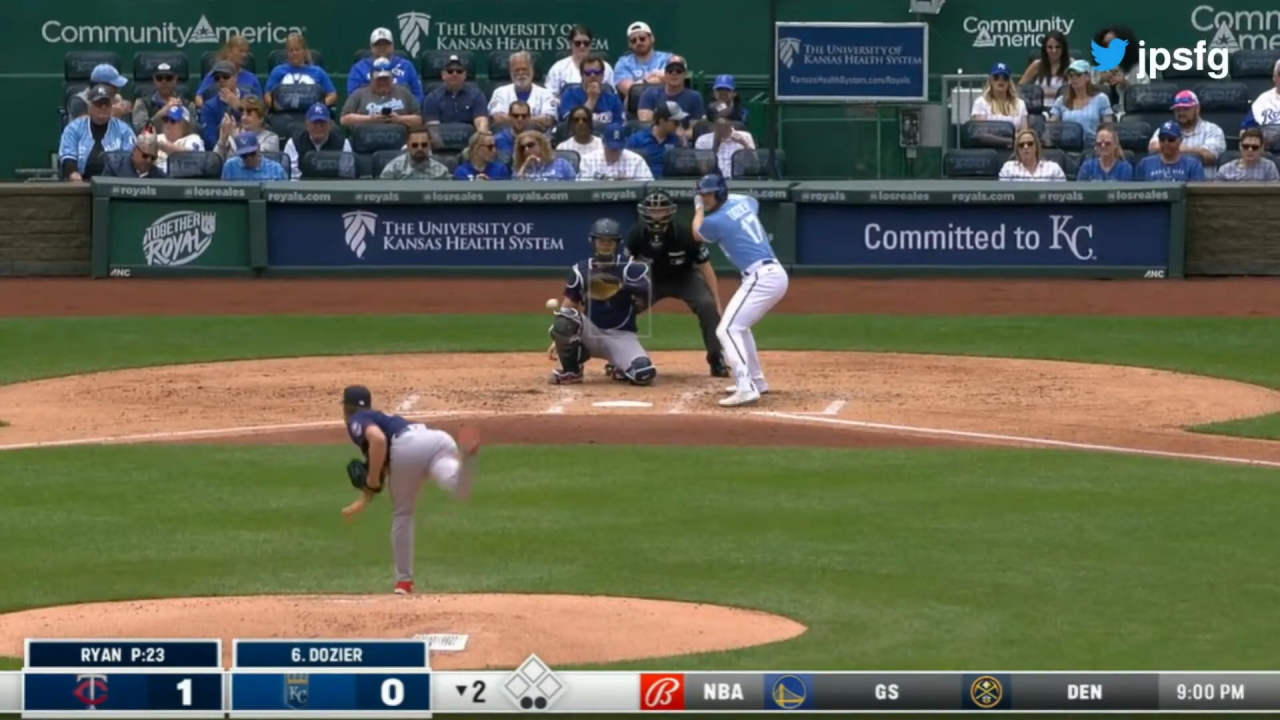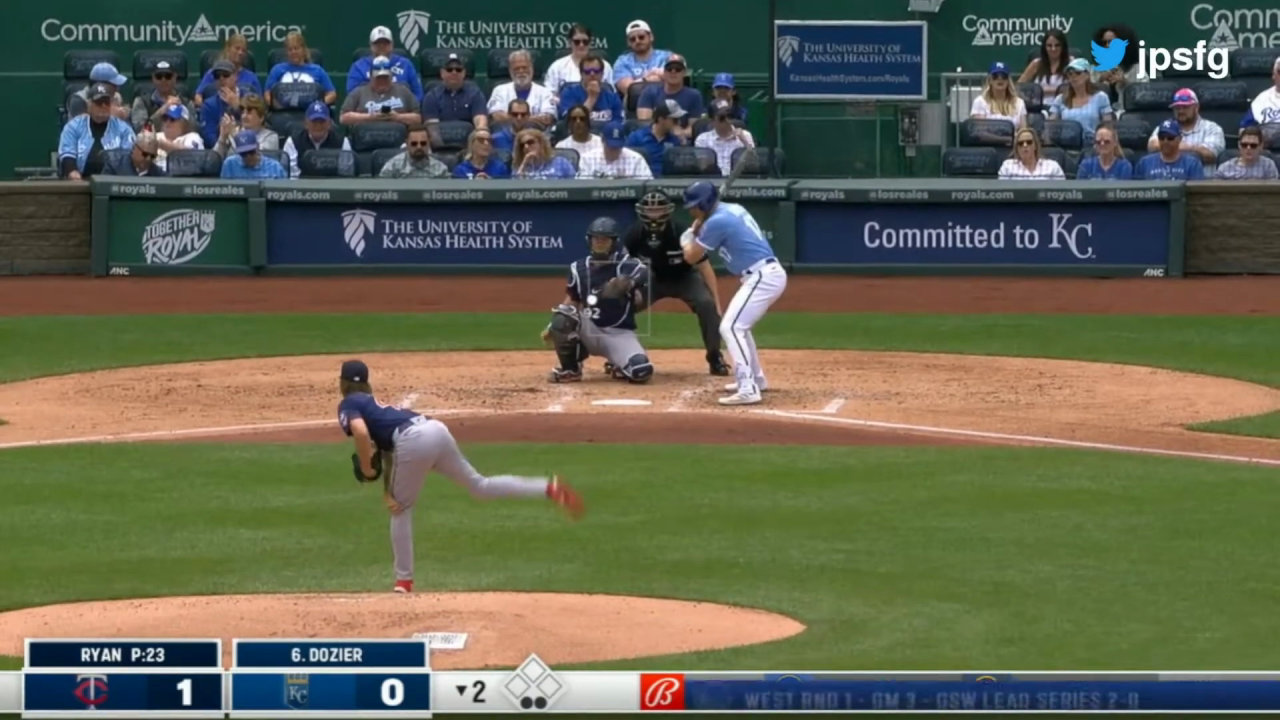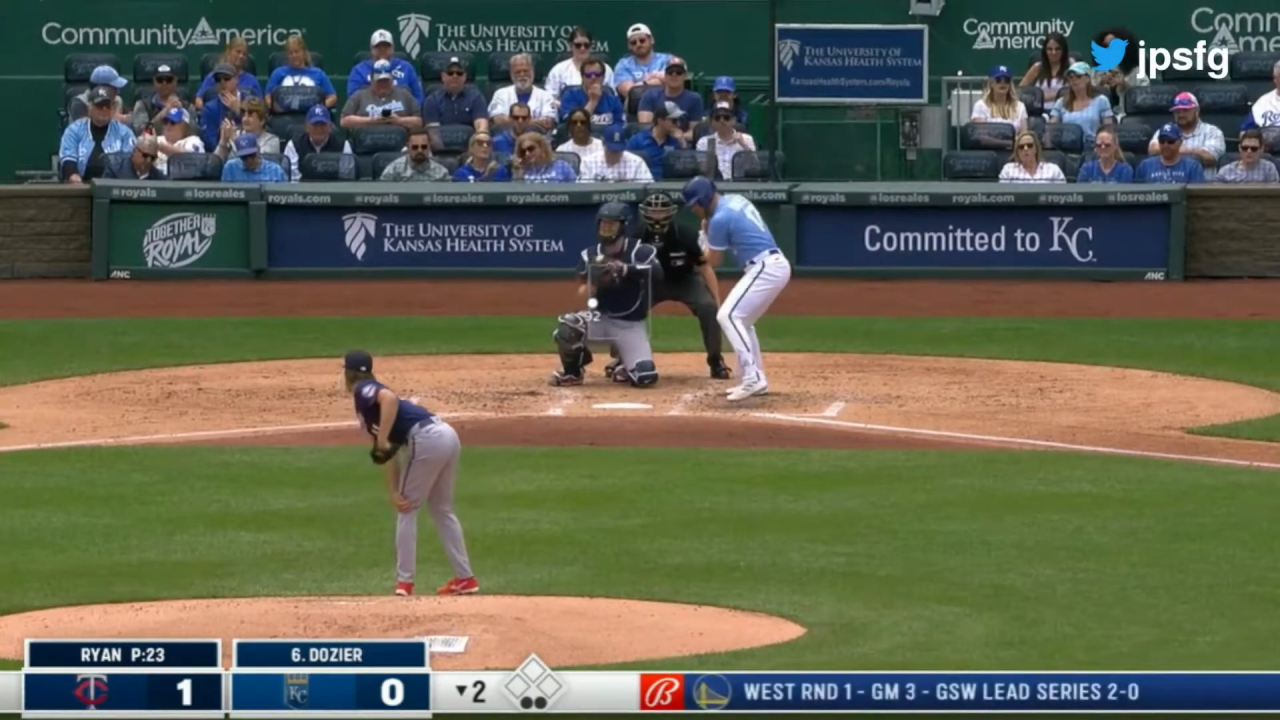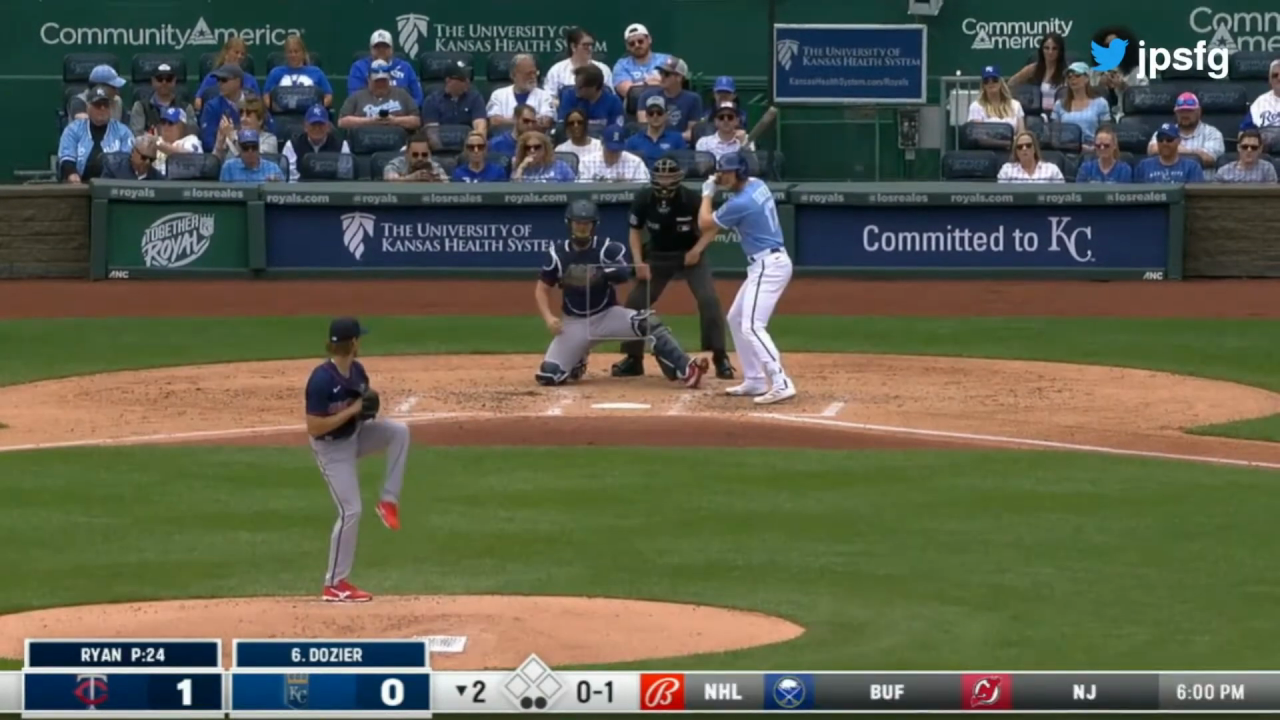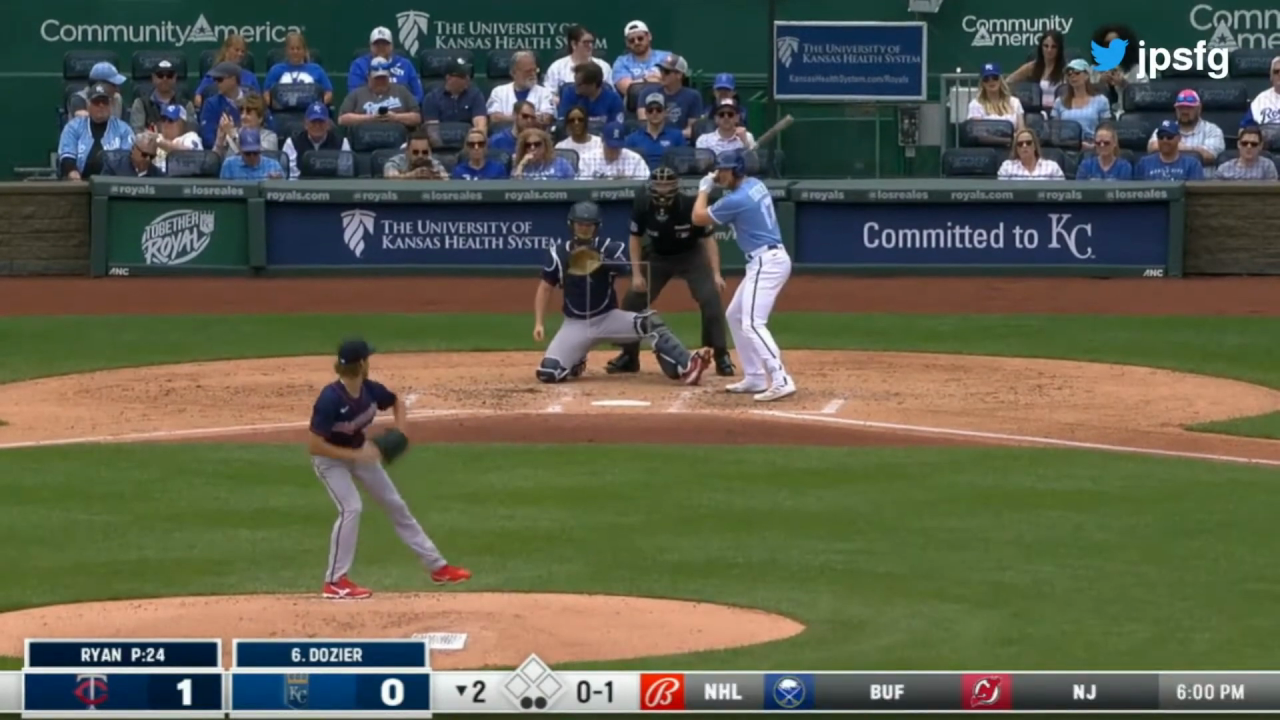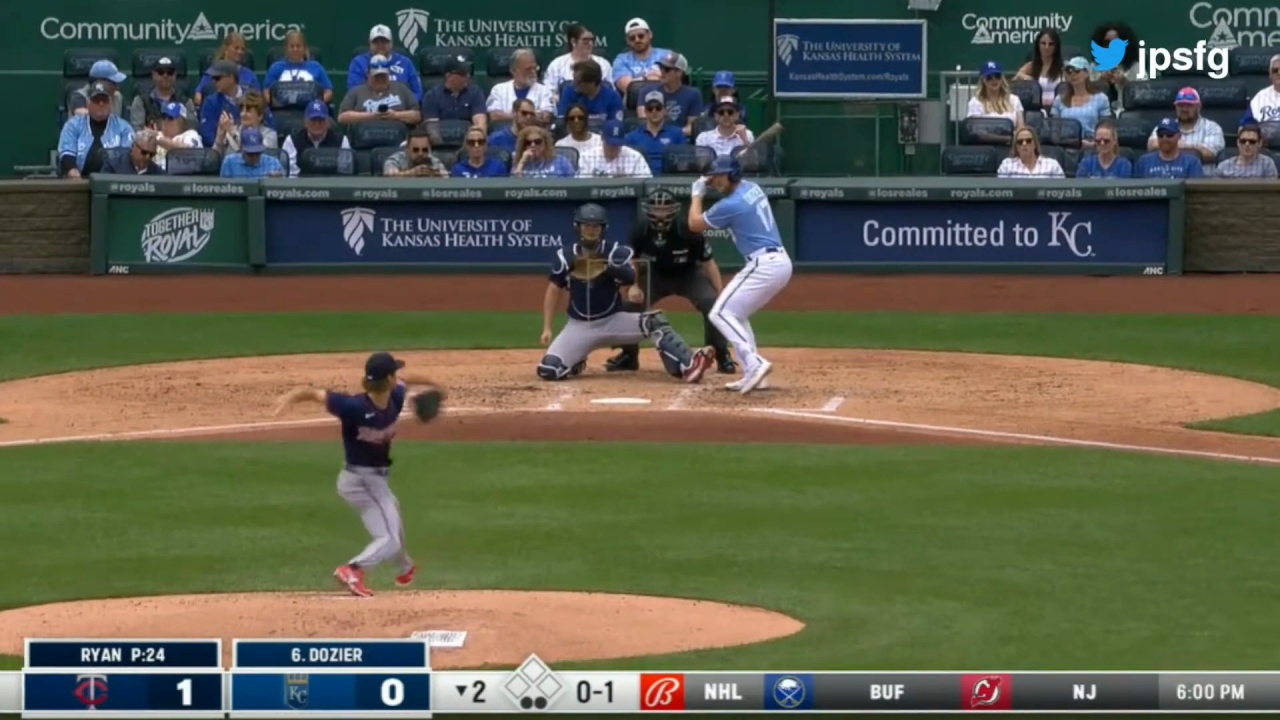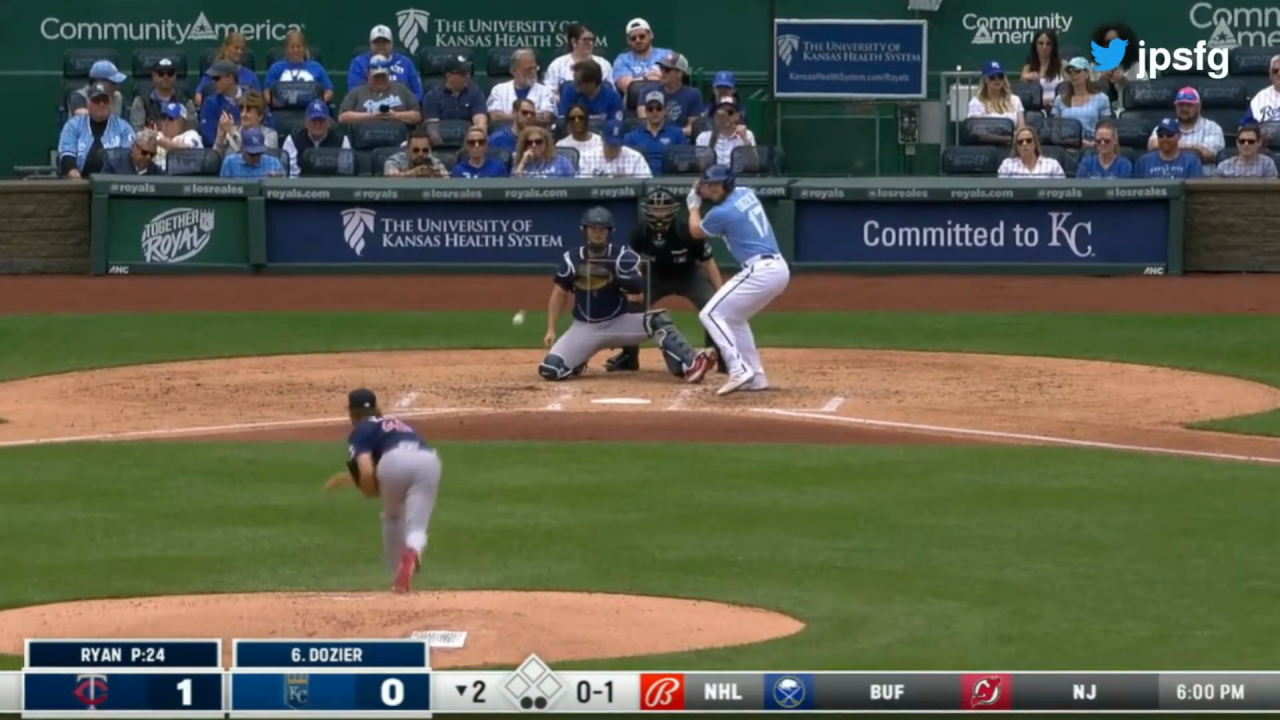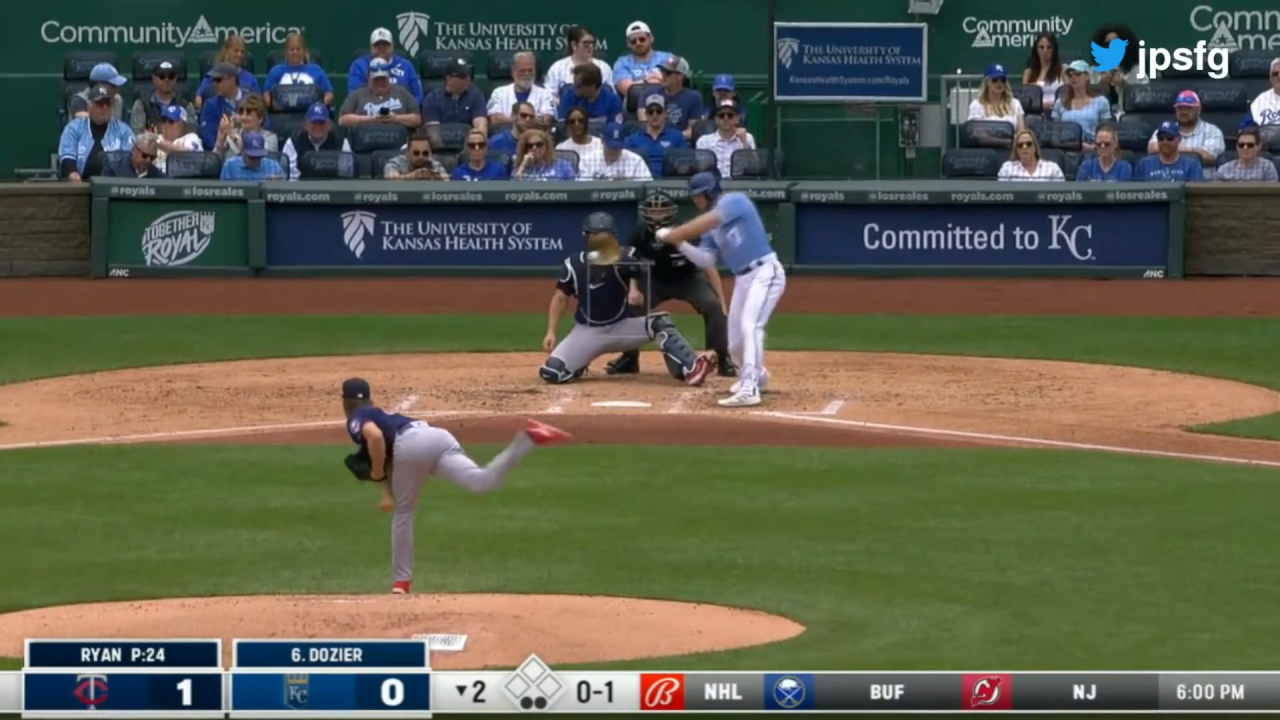
dt=0.3s
person 1, frame 1
left shoulder: (356, 421)
right shoulder: (387, 420)
left elbow: (377, 439)
right elbow: (384, 476)
left wrist: (372, 479)
right wrist: (362, 504)
left hip: (411, 446)
right hip: (439, 441)
left knee: (402, 514)
right knee: (459, 487)
left ankle: (404, 580)
right ankle: (466, 449)
person 1, frame 2
left shoulder: (347, 404)
right shoulder: (373, 403)
left elbow: (361, 433)
right elbow: (386, 455)
left wrist: (366, 468)
right wrist: (387, 494)
left hip: (413, 439)
right hip: (432, 433)
left knee: (400, 511)
right knee: (481, 486)
left ankle: (404, 579)
right ankle: (550, 488)
person 1, frame 3
left shoulder: (364, 389)
right shoulder: (370, 400)
left elbow: (390, 398)
right elbow: (393, 455)
left wrist: (382, 442)
right wrist: (394, 492)
left hip: (427, 440)
right hip: (446, 435)
left knee: (408, 511)
right knee: (443, 511)
left ankle: (406, 581)
right ankle: (465, 577)
person 1, frame 4
left shoulder: (356, 369)
right shoulder: (321, 380)
left elbow: (368, 394)
right elbow: (313, 428)
left wrist: (366, 405)
right wrist: (352, 410)
left hip: (358, 433)
right hip: (331, 447)
left knee: (399, 430)
right knee: (351, 510)
left ankle: (389, 501)
right ankle: (335, 584)
person 1, frame 5
left shoulder: (371, 389)
right shoulder: (329, 399)
left elbow: (398, 402)
right elbow: (314, 446)
left wrist: (398, 435)
right wrist: (355, 455)
left hip: (361, 453)
right hip: (330, 460)
left knee: (396, 506)
right knee: (351, 509)
left ankle: (437, 567)
right ankle: (335, 582)
person 1, frame 6
left shoulder: (395, 397)
right shoulder: (356, 406)
left elbow: (401, 378)
right elbow: (312, 393)
left wrist: (424, 381)
right wrist: (286, 399)
left hip: (375, 478)
right hip: (362, 480)
left knee: (391, 523)
right knee: (390, 540)
left ankle: (405, 569)
right ankle: (350, 570)
person 1, frame 7
left shoulder: (359, 432)
right shoulder: (391, 422)
left elbow: (367, 473)
left wrist: (370, 489)
right wrist: (345, 479)
left hip: (395, 462)
right hip: (427, 462)
left knee: (391, 516)
right knee: (415, 527)
left ankle: (400, 576)
right ankle: (411, 553)
person 1, frame 8
left shoulder: (356, 419)
right shoulder: (380, 415)
left elbow: (375, 436)
right elbow: (389, 463)
left wrist: (377, 472)
right wrist: (386, 495)
left hip: (410, 444)
right hip: (437, 437)
left knee: (402, 512)
right knee: (483, 481)
left ankle: (401, 579)
right ankle: (529, 437)
person 2, frame 1
left shoulder: (713, 221)
right shoulder: (744, 202)
left elbow: (697, 234)
left wrist: (699, 208)
right wrist: (713, 203)
left hip: (762, 278)
right hip: (776, 275)
left knee: (728, 329)
right knee: (738, 326)
left ankle: (746, 389)
right ankle: (756, 381)
person 2, frame 2
left shoulder: (716, 221)
right shoulder: (732, 208)
left elbow: (691, 258)
left wrist: (686, 240)
right wrist: (698, 230)
left hip: (763, 277)
right hip: (768, 274)
left knee: (731, 327)
right knee: (738, 325)
left ankle: (747, 390)
right ankle: (755, 379)
person 2, frame 3
left shoulder: (719, 219)
right shoulder: (735, 200)
left elbow: (713, 261)
left wrist: (705, 240)
left hip: (765, 268)
right hip: (775, 266)
left knee: (728, 315)
right knee: (742, 320)
left ankle: (752, 377)
right ankle: (755, 379)
person 2, frame 4
left shoulder: (740, 203)
right shoulder: (758, 185)
left elbow: (705, 225)
left wrist: (707, 194)
right wrist: (719, 182)
left hip: (768, 266)
right hip: (770, 263)
left knee: (752, 326)
right knee: (736, 319)
left ankle: (780, 384)
right ankle: (756, 381)
person 2, frame 5
left shoulder: (736, 199)
right shoulder: (755, 184)
left elbow: (698, 218)
left wrist: (704, 188)
right wrist: (716, 181)
left hip: (766, 263)
right hip: (771, 260)
left knee: (752, 323)
right knee: (735, 315)
left ankle: (781, 381)
right ankle: (756, 378)
person 2, frame 6
left shoulder: (730, 205)
right shoulder: (752, 188)
left elbow: (695, 224)
left wrist: (696, 194)
right wrist: (709, 184)
left hip: (764, 265)
right hip: (780, 263)
left knee: (720, 313)
right knee: (735, 315)
left ankle: (754, 365)
right ankle: (754, 375)
person 2, frame 7
left shoulder: (722, 213)
right shoulder: (747, 194)
left elbow: (696, 231)
left wrist: (693, 205)
right wrist: (702, 192)
left hip: (760, 271)
right hip: (778, 270)
left knee: (711, 314)
right knee: (734, 319)
left ankle: (739, 370)
right ankle: (755, 376)
person 2, frame 8
left shoulder: (735, 200)
right shoulder: (709, 229)
left elbow: (703, 226)
right elbow: (706, 261)
left wrist: (670, 234)
right wrist: (680, 244)
left hip: (767, 274)
right hip: (743, 279)
left knee: (750, 327)
right knee: (735, 340)
left ankle: (748, 391)
right ankle: (756, 375)
person 3, frame 1
left shoulder: (686, 233)
right shoulder: (636, 234)
left elbow: (705, 267)
left wrist: (717, 301)
left hip: (686, 278)
right hip: (652, 280)
left knee: (708, 305)
left ankle: (716, 359)
person 3, frame 2
left shoulder: (684, 233)
right shoulder: (633, 234)
left elbow: (704, 266)
left wrist: (716, 300)
left hip: (684, 278)
right hip: (651, 280)
left knee: (707, 304)
left ankle: (715, 357)
person 3, frame 3
left shoulder: (687, 234)
right shoulder: (635, 235)
left elbow: (705, 268)
right elbow: (626, 267)
left wrist: (717, 302)
right wrist: (626, 293)
left hip: (685, 280)
right hip: (651, 281)
left knee: (708, 307)
right knee: (621, 308)
left ankle: (715, 360)
right ankle: (622, 359)
person 3, frame 4
left shoulder: (692, 198)
right shoulder: (643, 199)
left elbow: (711, 227)
right elbow: (635, 231)
left wrist: (697, 249)
right wrist: (639, 262)
left hip: (689, 255)
right hip: (657, 256)
left knee: (708, 299)
right knee: (636, 301)
left ankle: (720, 357)
right ankle: (633, 358)
person 3, frame 5
left shoulder: (690, 206)
right shoulder: (642, 205)
left elbow: (708, 239)
right elbow: (635, 238)
left wrist: (716, 274)
right wrist: (636, 274)
left hip: (690, 256)
right hip: (657, 257)
left knee: (710, 298)
right knee: (633, 299)
left ankle: (720, 354)
right ankle: (629, 355)
person 3, frame 6
left shoulder: (689, 232)
right shoulder: (640, 231)
left elbow: (709, 263)
left wrist: (721, 295)
right wrist: (633, 286)
left hip: (689, 275)
right hip: (656, 276)
left knee: (712, 304)
right knee: (628, 305)
left ankle: (722, 355)
right ankle: (629, 355)
person 3, frame 7
left shoulder: (687, 231)
right shoulder: (640, 232)
left elbow: (708, 262)
left hip: (689, 275)
right hip: (655, 276)
right knee: (629, 304)
left ankle: (721, 355)
right ankle: (629, 355)
person 3, frame 8
right shoulder: (639, 236)
left elbow: (708, 266)
left wrist: (722, 300)
left hip: (688, 279)
right hip: (655, 281)
left knee: (713, 306)
left ankle: (723, 358)
right ankle: (629, 357)
person 4, frame 1
left shoulder: (632, 268)
right shoulder: (580, 270)
left elbow: (647, 293)
right elbow: (568, 306)
left wrist: (621, 286)
right wrist: (559, 338)
left hip: (621, 336)
right hip: (591, 333)
left knee: (644, 374)
right knee: (564, 317)
left ankle: (620, 368)
right ankle: (571, 370)
person 4, frame 2
left shoulder: (627, 265)
right shoulder: (578, 268)
left elbow: (647, 278)
right elbow: (572, 302)
left wrist: (631, 282)
right wrist: (552, 330)
left hip: (620, 334)
right hip: (590, 330)
left knee: (641, 371)
right knee: (562, 316)
left ankle: (618, 366)
right ankle: (570, 369)
person 4, frame 3
left shoulder: (640, 251)
right shoulder: (589, 255)
left elbow: (657, 274)
right elbow: (583, 296)
left wrist: (625, 268)
right wrist: (594, 283)
left hip: (630, 326)
right hip: (599, 320)
left knee: (646, 376)
right knee: (567, 328)
left ankle: (625, 369)
right ankle: (573, 372)
person 4, frame 4
left shoulder: (608, 248)
right shoulder: (557, 253)
left elbow: (624, 273)
right elbow: (542, 289)
left wrist: (598, 274)
right wrist: (549, 316)
left hip: (608, 315)
right hip: (575, 322)
left knee: (649, 323)
right knee: (547, 376)
left ankle: (685, 370)
right ankle: (576, 365)
person 4, frame 5
left shoulder: (608, 248)
right shoulder: (558, 253)
left elbow: (624, 268)
right elbow: (545, 288)
left wrist: (601, 262)
right wrist: (539, 323)
left hip: (608, 317)
right hip: (576, 324)
left knee: (650, 322)
right knee: (547, 373)
left ankle: (686, 367)
right ankle: (576, 363)
person 4, frame 6
left shoulder: (617, 251)
right shoulder: (565, 256)
left elbow: (630, 277)
right elbow: (554, 292)
left wrist: (605, 267)
right wrist: (547, 328)
left hip: (613, 320)
right hip: (580, 326)
left knee: (654, 321)
right knee: (548, 370)
left ankle: (688, 366)
right ankle: (576, 363)
person 4, frame 7
left shoulder: (623, 256)
right shoulder: (571, 259)
left elbow: (638, 287)
right elbow: (559, 294)
left wrist: (610, 278)
right wrist: (551, 330)
left hip: (619, 322)
right hip: (585, 328)
left knee: (658, 321)
right knee: (550, 370)
left ankle: (690, 366)
right ankle: (577, 362)
person 4, frame 8
left shoulder: (621, 256)
right shoulder: (574, 264)
left elbow: (640, 271)
right elbow: (560, 298)
left wrist: (621, 263)
right wrist: (551, 332)
left hip: (622, 327)
right hip: (587, 332)
left knee: (660, 323)
right knee: (551, 372)
left ankle: (691, 368)
right ankle: (578, 366)
